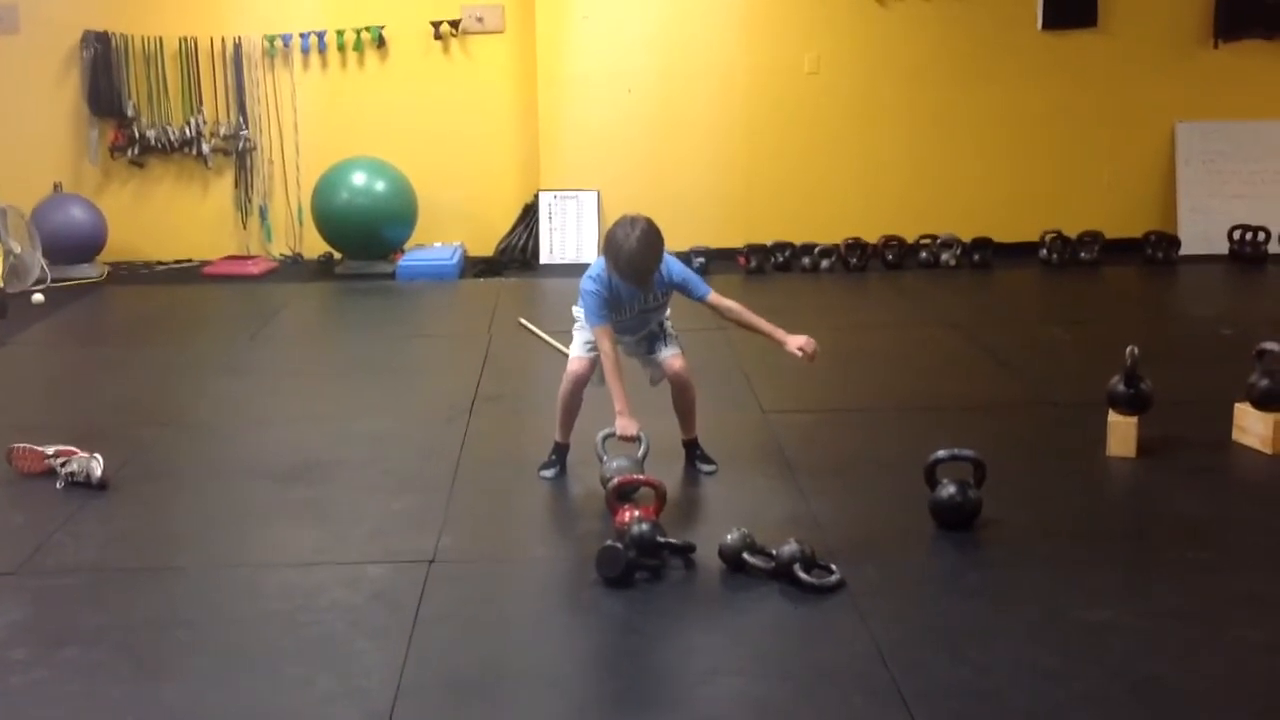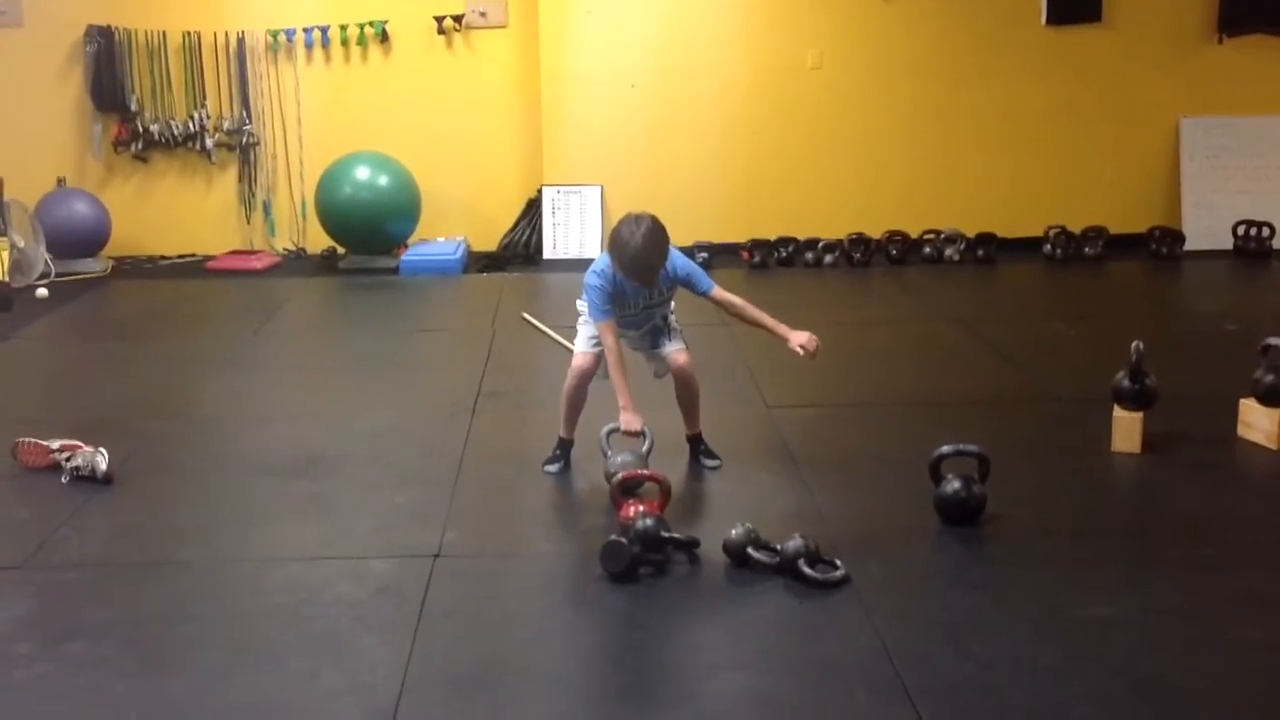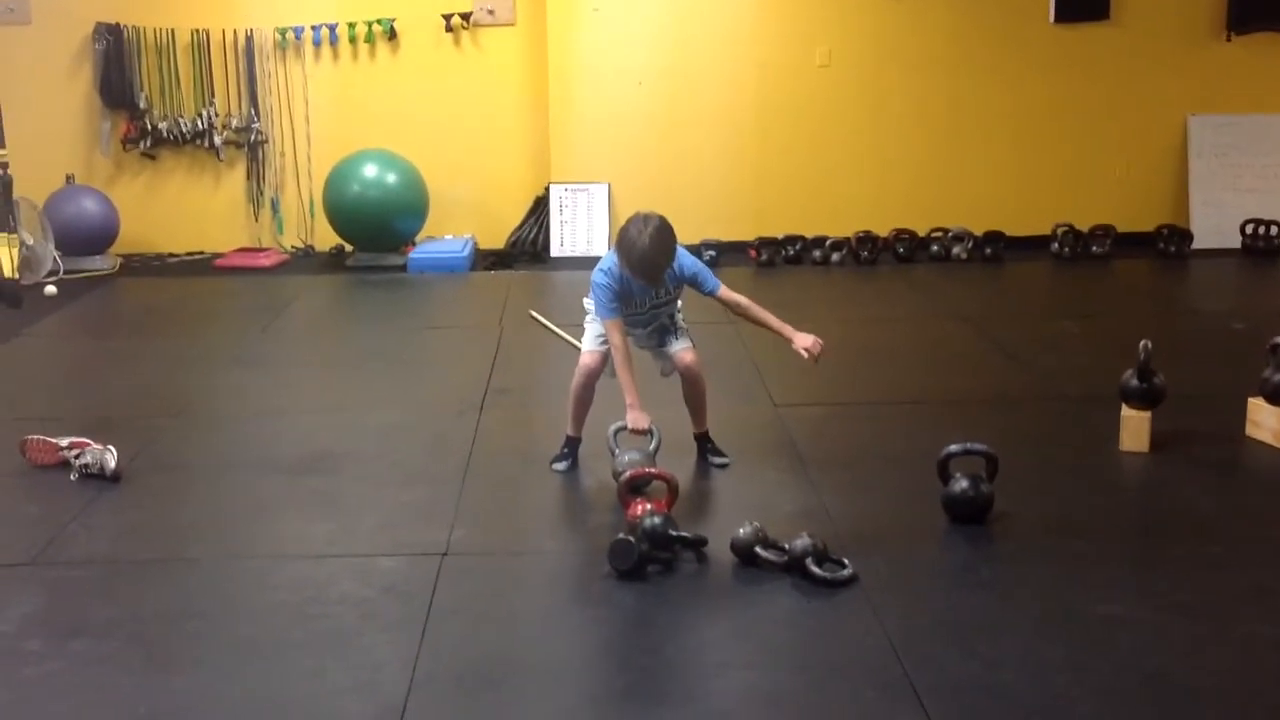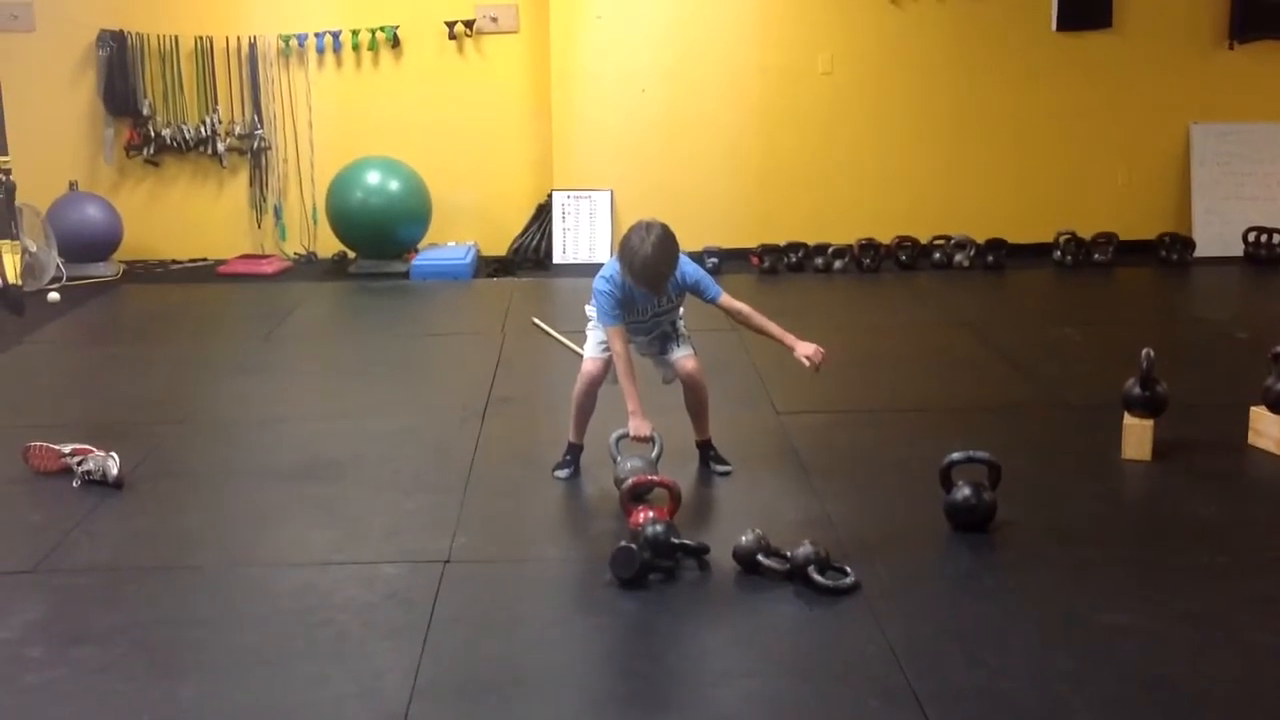
dt=0.3s
person 1, frame 1
left shoulder: (669, 268)
right shoulder: (594, 281)
left elbow: (724, 306)
right elbow: (607, 349)
left wrist: (785, 338)
right wrist: (622, 413)
left hip: (649, 326)
right hip: (598, 325)
left knee: (679, 371)
right knee: (576, 373)
left ankle: (692, 447)
right ankle: (559, 450)
person 1, frame 2
left shoulder: (674, 263)
right shoulder: (599, 277)
left elbow: (728, 301)
right elbow: (611, 344)
left wrist: (787, 333)
right wrist: (626, 408)
left hip: (653, 320)
right hip: (602, 319)
left knee: (682, 365)
right knee: (581, 368)
left ankle: (696, 441)
right ankle: (563, 445)
person 1, frame 3
left shoulder: (682, 262)
right shoulder: (605, 275)
left elbow: (734, 301)
right elbow: (617, 342)
left wrist: (792, 334)
right wrist: (633, 406)
left hip: (660, 318)
right hip: (609, 317)
left knee: (690, 364)
right knee: (589, 366)
left ankle: (703, 439)
right ankle: (571, 443)
person 1, frame 4
left shoulder: (684, 269)
right shoulder: (607, 282)
left elbow: (736, 309)
right elbow: (619, 349)
left wrist: (794, 343)
right wrist: (636, 414)
left hip: (662, 325)
right hip: (611, 325)
left knee: (691, 371)
right knee: (591, 373)
left ankle: (705, 447)
right ankle: (573, 450)
